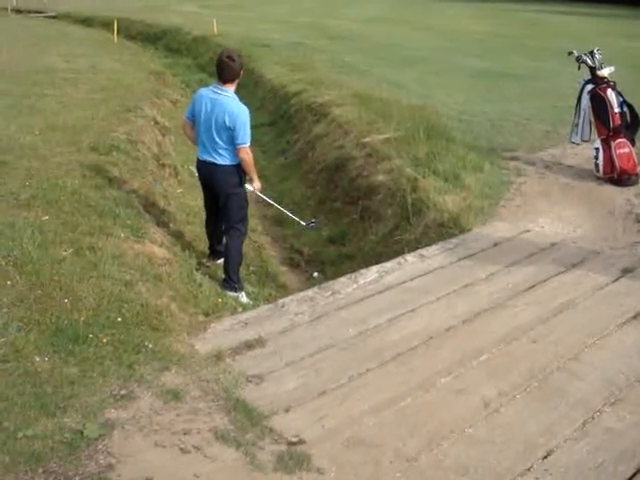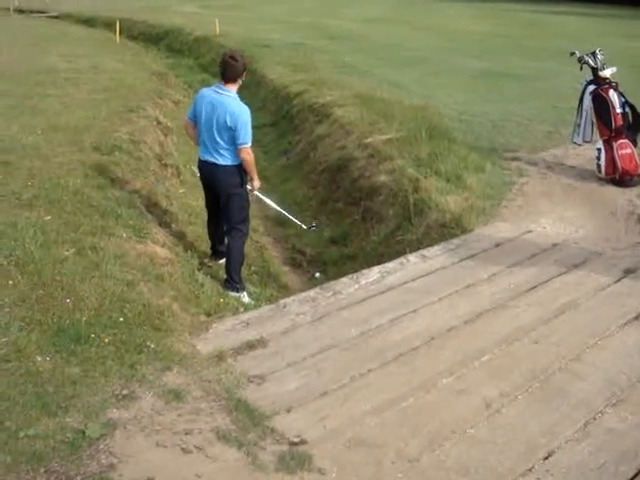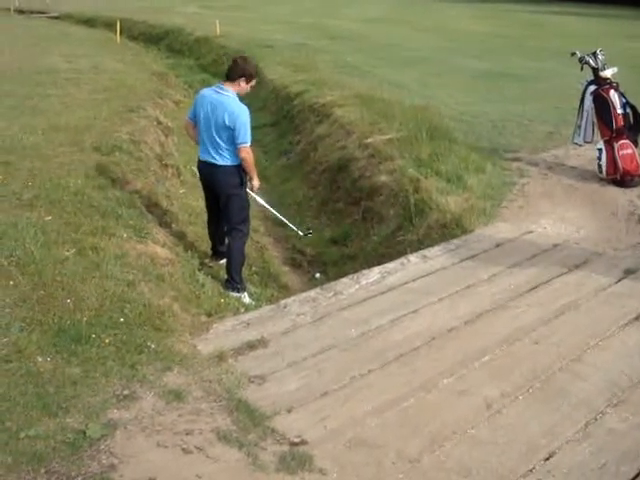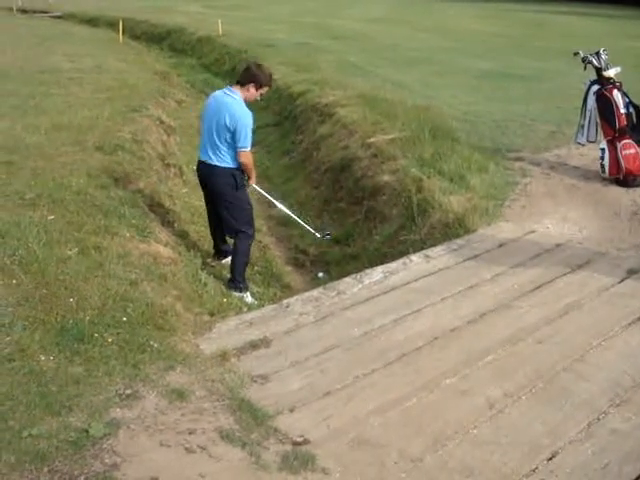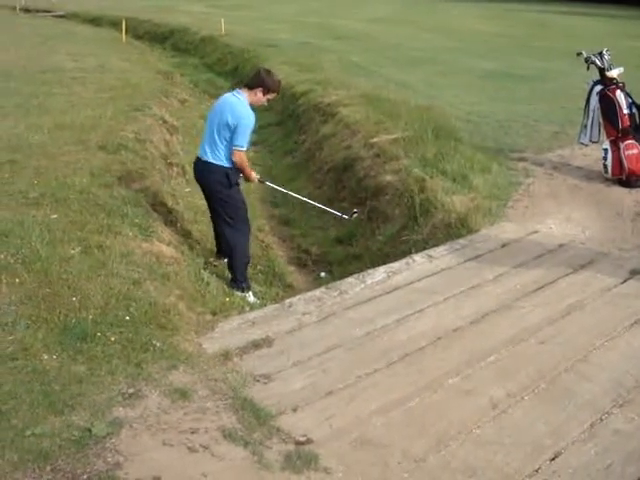
dt=0.3s
person 1, frame 1
left shoulder: (200, 95)
right shoulder: (238, 110)
left elbow: (187, 126)
right elbow: (243, 153)
right wrist: (254, 179)
left hip: (204, 166)
right hip: (228, 173)
left knee: (213, 213)
right knee: (236, 227)
left ankle: (215, 252)
right ankle: (232, 283)
person 1, frame 2
left shoulder: (202, 95)
right shoulder: (240, 110)
left elbow: (189, 126)
right elbow: (244, 153)
right wrist: (254, 178)
left hip: (205, 166)
right hip: (229, 173)
left knee: (214, 214)
right knee: (238, 227)
left ankle: (218, 252)
right ankle: (233, 283)
person 1, frame 3
left shoulder: (203, 95)
right shoulder: (239, 110)
left elbow: (190, 126)
right elbow: (244, 153)
right wrist: (254, 177)
left hip: (205, 166)
right hip: (229, 173)
left knee: (214, 214)
right knee: (238, 228)
left ankle: (218, 252)
right ankle: (234, 283)
person 1, frame 4
left shoulder: (215, 97)
right shoulder: (242, 114)
right elbow: (243, 157)
right wrist: (250, 175)
left hip: (204, 167)
right hip: (224, 175)
left knee: (217, 215)
right knee: (244, 229)
left ankle: (221, 252)
right ankle: (237, 284)
person 1, frame 5
left shoulder: (225, 98)
right shoulder: (245, 114)
right elbow: (237, 156)
left wrist: (242, 169)
right wrist: (249, 174)
left hip: (202, 165)
right hip: (218, 173)
left knee: (220, 213)
right knee: (239, 227)
left ankle: (223, 251)
right ankle: (239, 283)
person 2, frame 1
left shoulder: (610, 88)
right shoulder: (593, 92)
left elbow: (624, 105)
right elbow: (603, 115)
right wrist: (612, 128)
left hip: (618, 126)
right hip: (607, 130)
right ankle: (620, 173)
person 2, frame 2
left shoulder: (612, 87)
right shoulder: (596, 93)
left elbow: (626, 106)
right elbow: (605, 116)
right wrist: (614, 128)
left hip: (620, 126)
right hip: (610, 130)
right ankle: (619, 174)
person 2, frame 3
left shoulder: (612, 89)
right shoulder: (597, 94)
right elbow: (605, 116)
right wrist: (614, 129)
left hip: (620, 127)
right hip: (611, 131)
right ankle: (623, 174)
person 2, frame 4
left shoulder: (615, 88)
right shoulder: (599, 93)
right elbow: (608, 116)
right wrist: (618, 128)
left hip: (623, 127)
right hip: (613, 130)
right ankle: (625, 174)
person 2, frame 5
left shoulder: (619, 88)
right shoulder: (602, 93)
right elbow: (611, 115)
right wrist: (620, 129)
left hip: (626, 127)
right hip: (616, 130)
right ankle: (629, 174)
